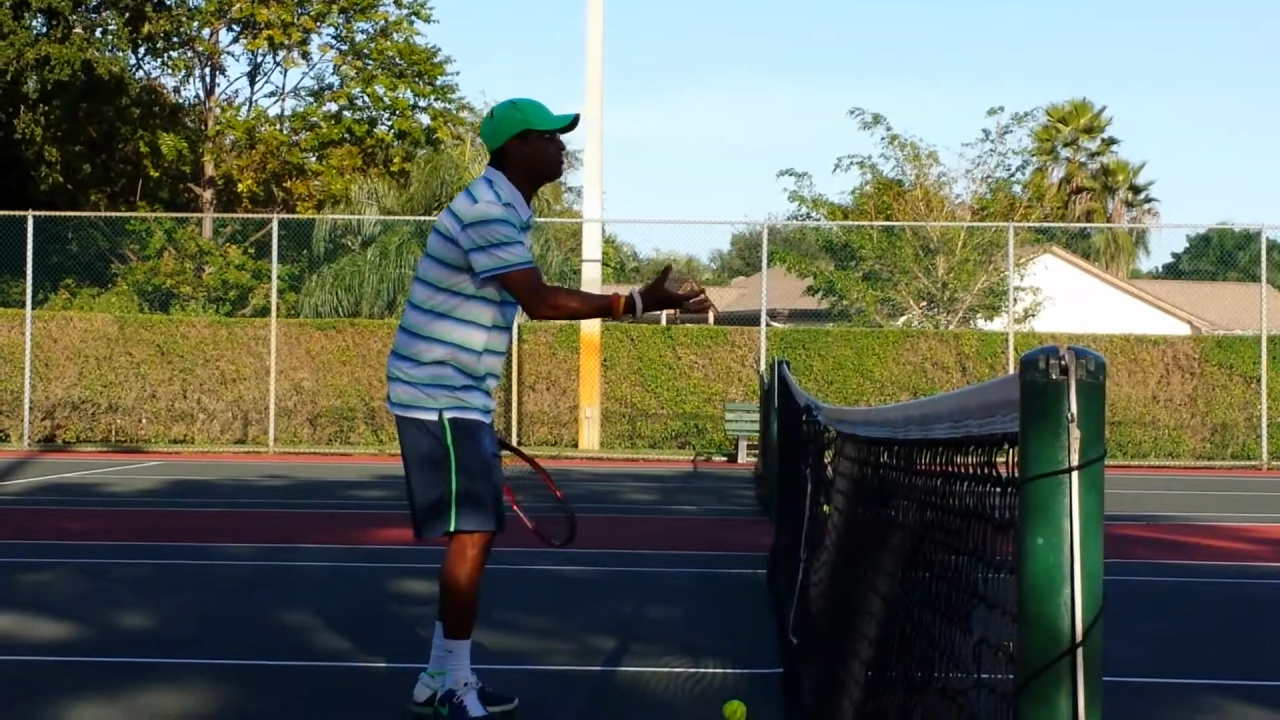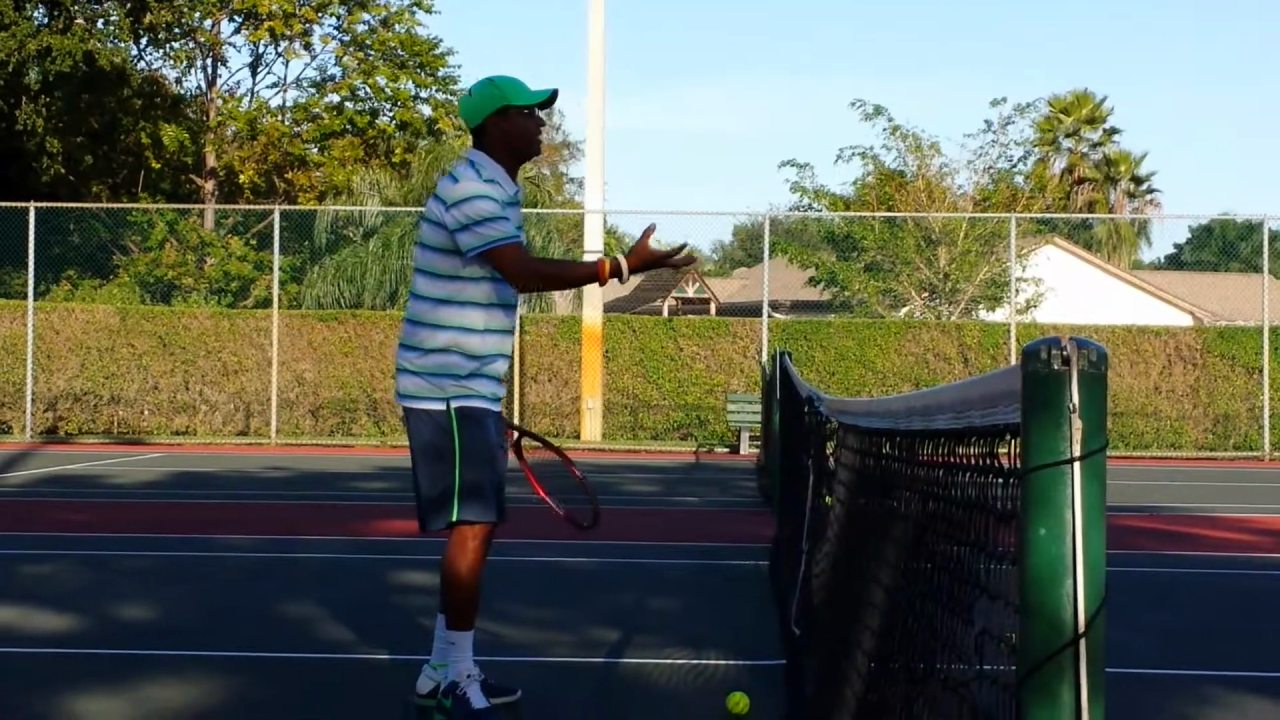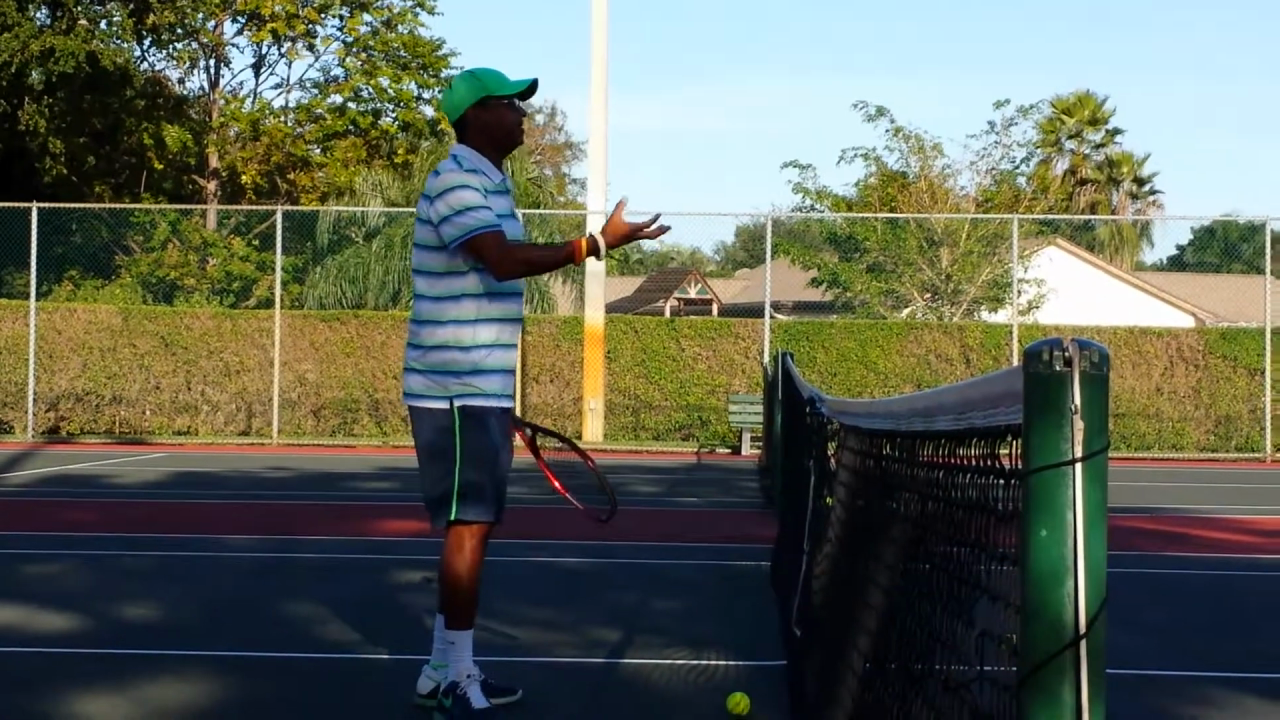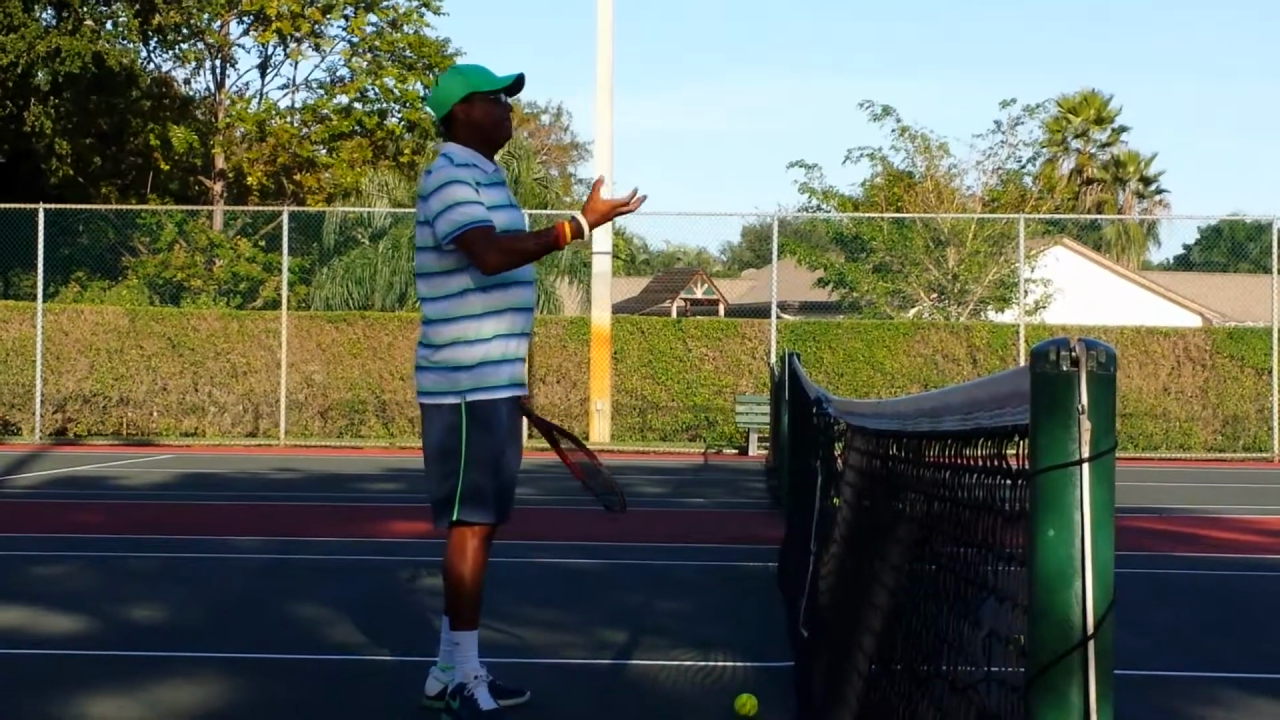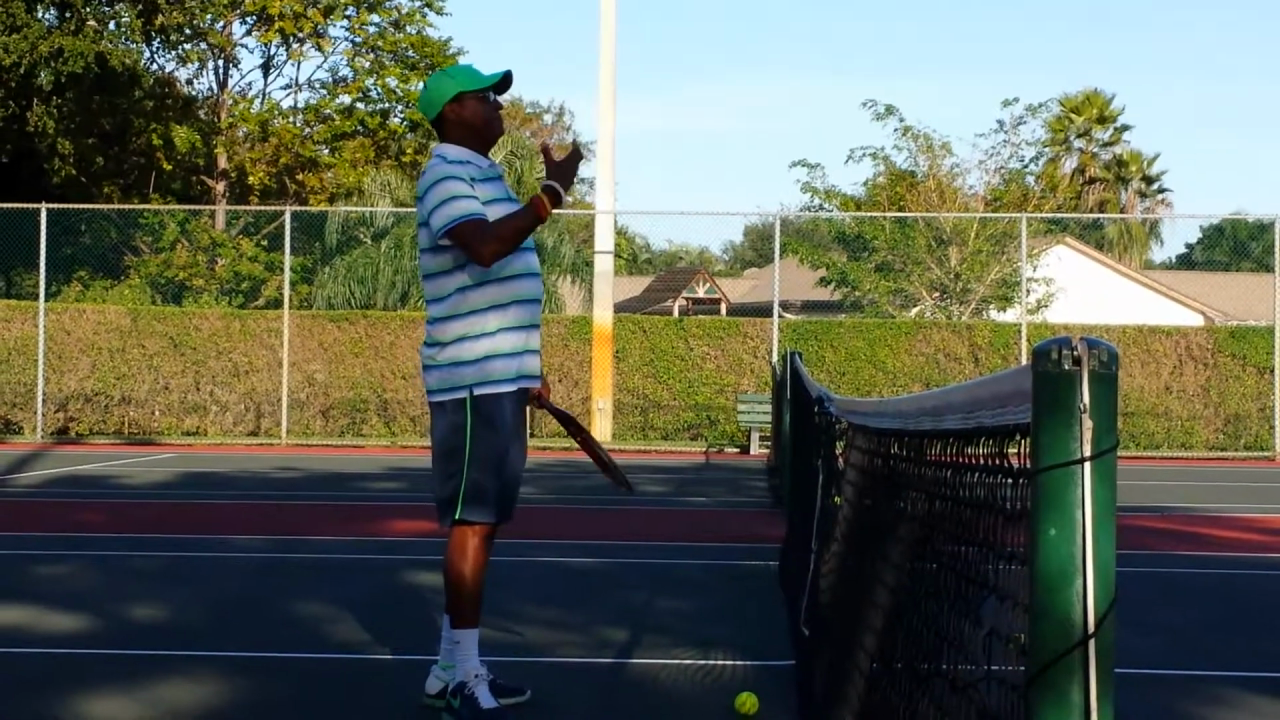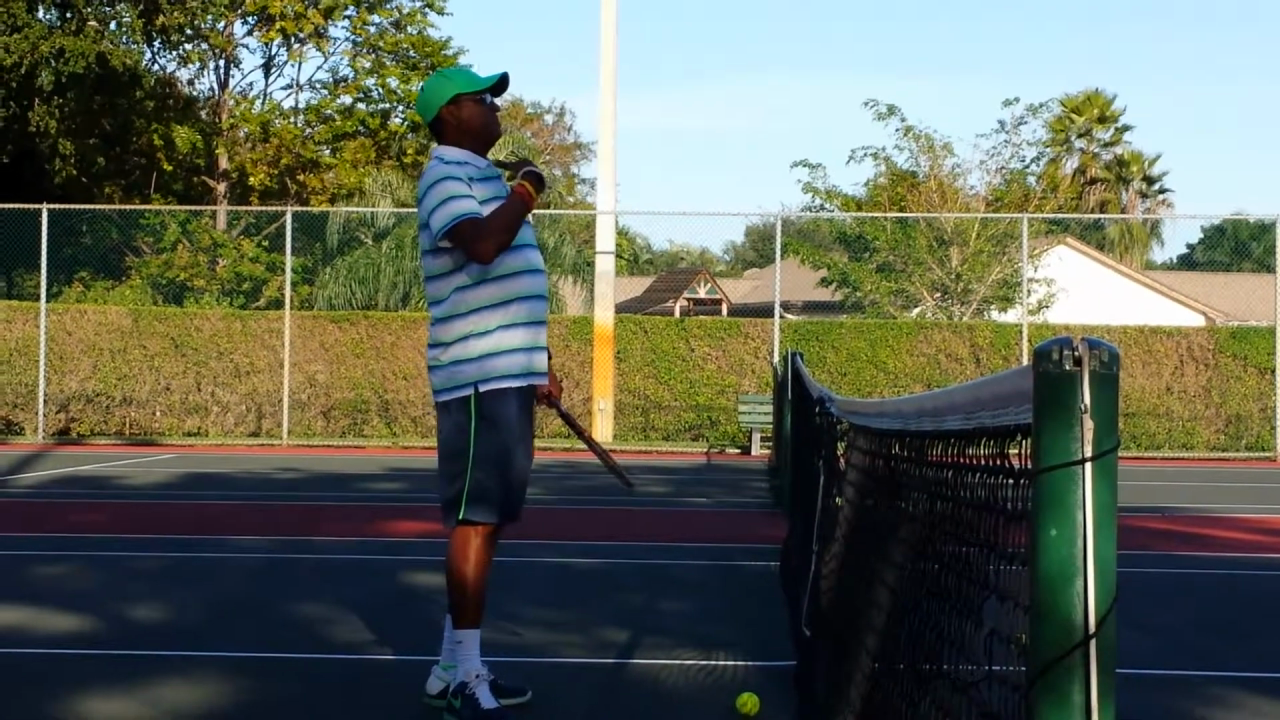
dt=0.2s
person 1, frame 1
left shoulder: (506, 208)
right shoulder: (485, 207)
right elbow: (537, 300)
right wrist: (637, 303)
left hip: (459, 396)
right hip: (440, 398)
left knee: (475, 532)
right knee: (472, 532)
person 1, frame 2
left shoulder: (496, 189)
right shoulder: (470, 186)
right elbow: (523, 274)
right wrist: (623, 266)
left hip: (469, 387)
right hip: (448, 388)
left knee: (477, 523)
right knee: (473, 523)
left ankle: (447, 668)
person 1, frame 3
left shoulder: (488, 182)
right shoulder: (455, 179)
right elbow: (501, 262)
right wrist: (599, 242)
left hip: (479, 386)
right hip: (456, 387)
left knee: (477, 521)
right knee: (470, 522)
left ankle: (448, 667)
person 1, frame 4
left shoulder: (486, 177)
right shoulder: (450, 176)
right elbow: (490, 255)
left wrist: (516, 381)
right wrist: (581, 223)
left hip: (490, 382)
right hip: (467, 385)
left knee: (482, 521)
right knee: (472, 521)
person 1, frame 5
left shoulder: (484, 174)
right shoulder: (447, 174)
right elbow: (484, 247)
left wrist: (528, 372)
right wrist: (553, 194)
left hip: (499, 376)
right hip: (473, 380)
left knee: (485, 518)
right knee: (473, 519)
left ankle: (458, 666)
person 1, frame 6
left shoulder: (485, 175)
right shoulder: (446, 175)
right elbow: (482, 246)
left wrist: (539, 364)
right wrist: (529, 188)
left hip: (507, 375)
right hip: (478, 378)
left knee: (487, 519)
right knee: (476, 519)
left ankle: (457, 666)
